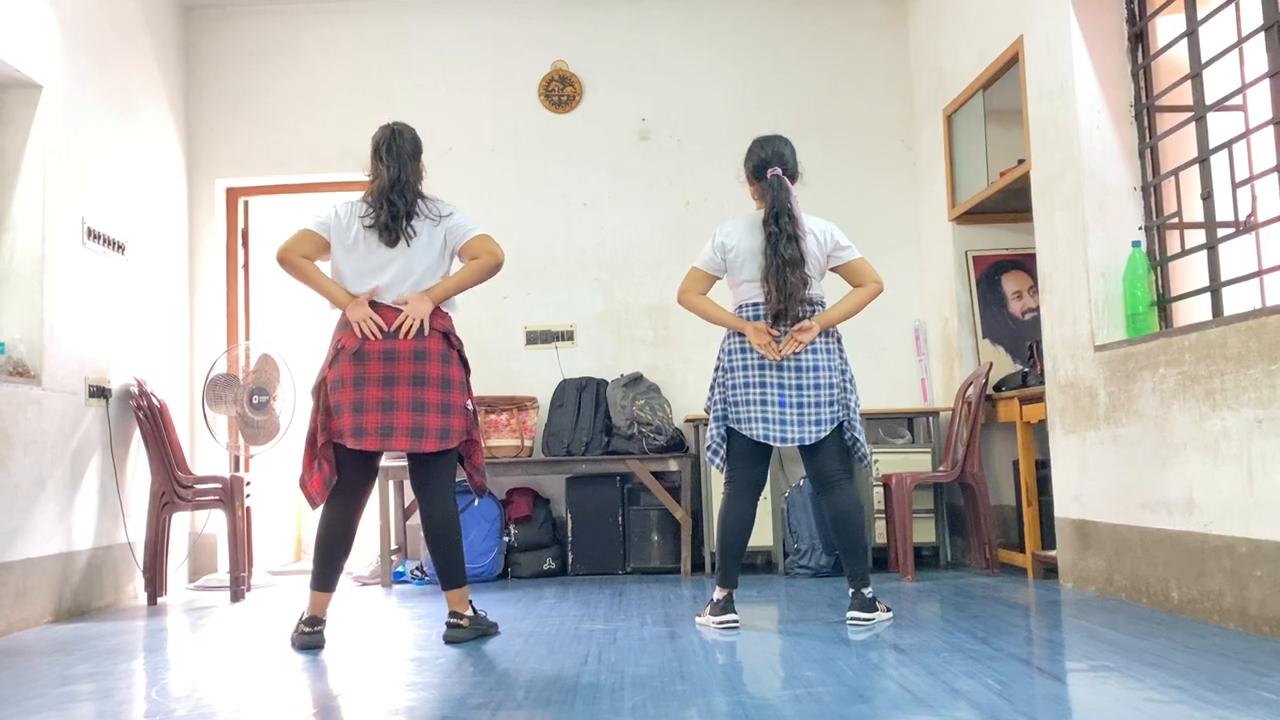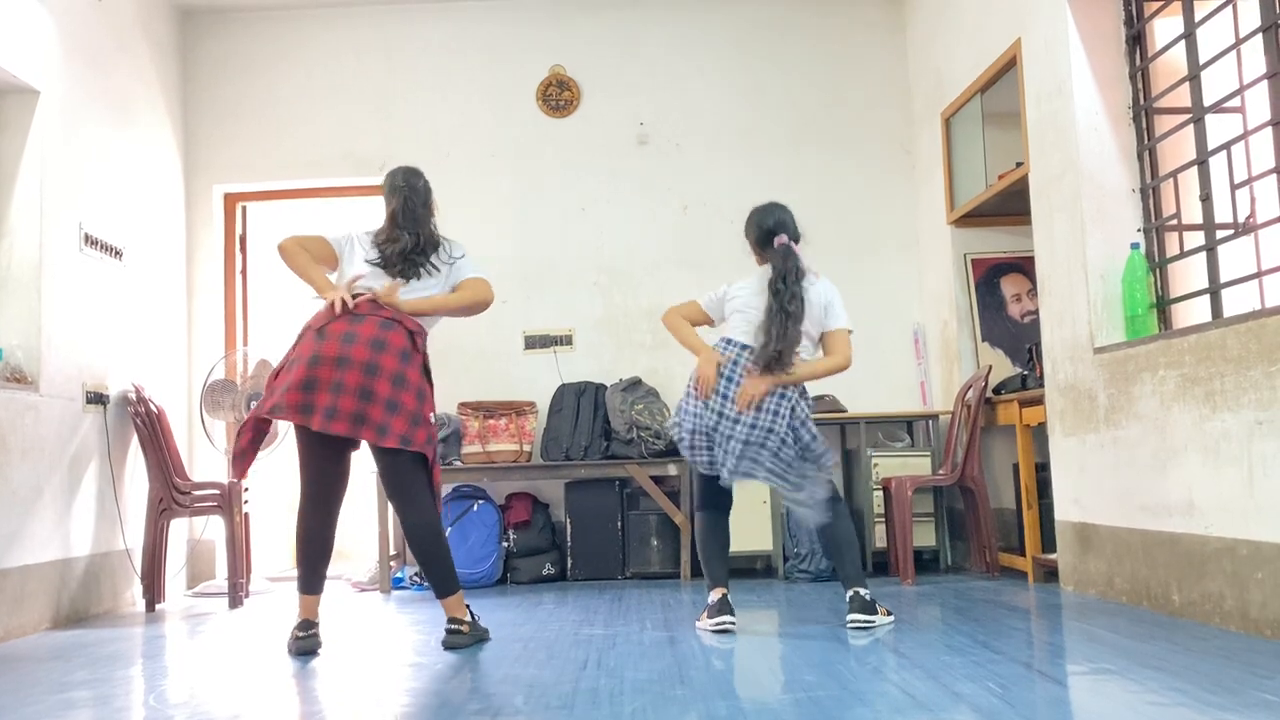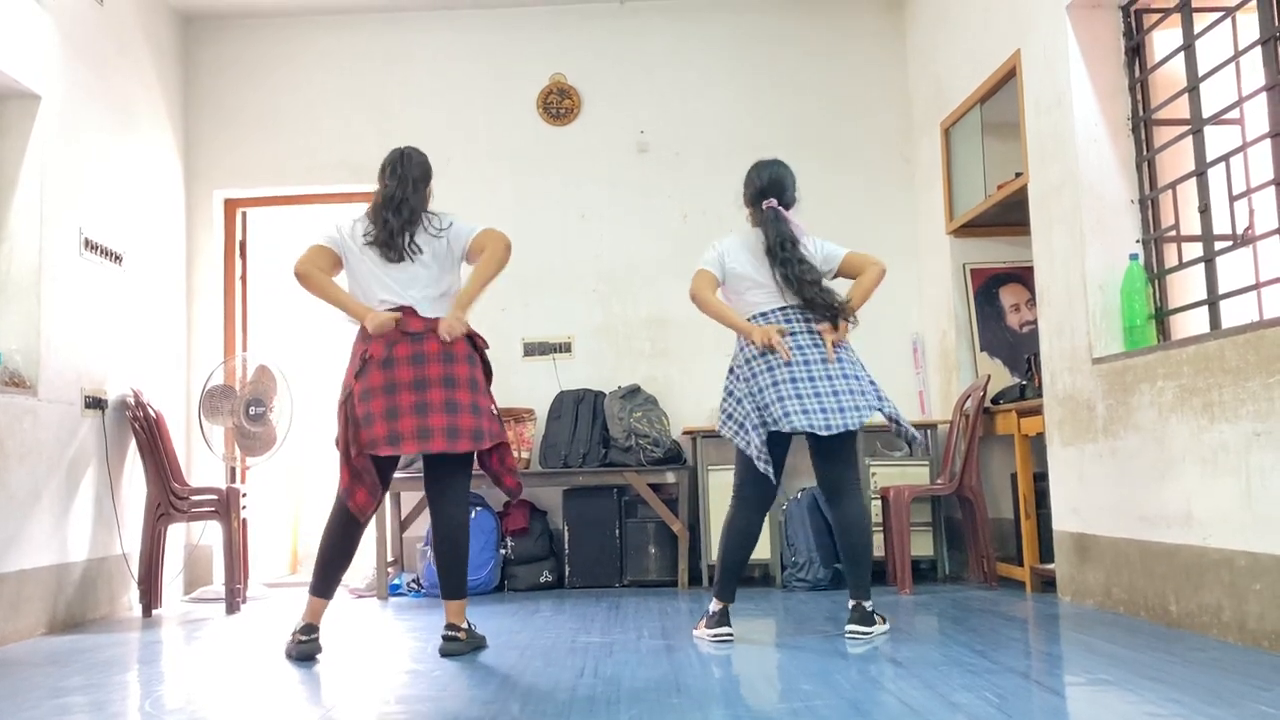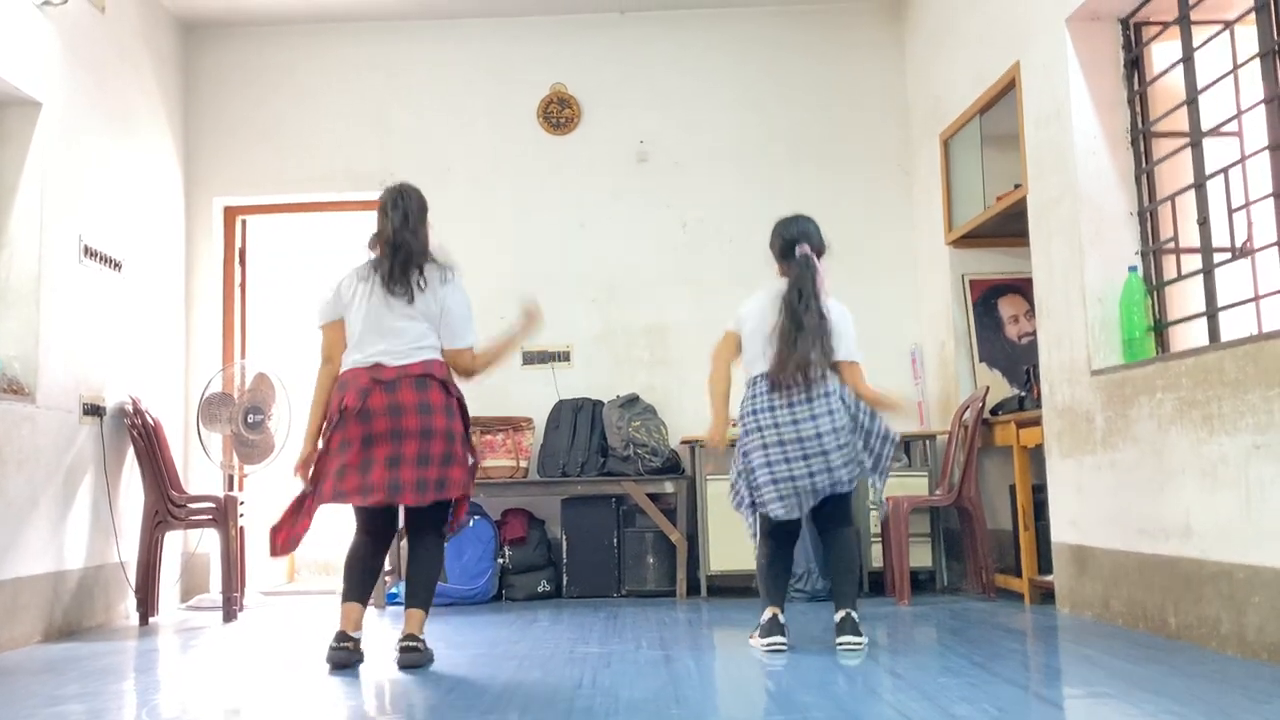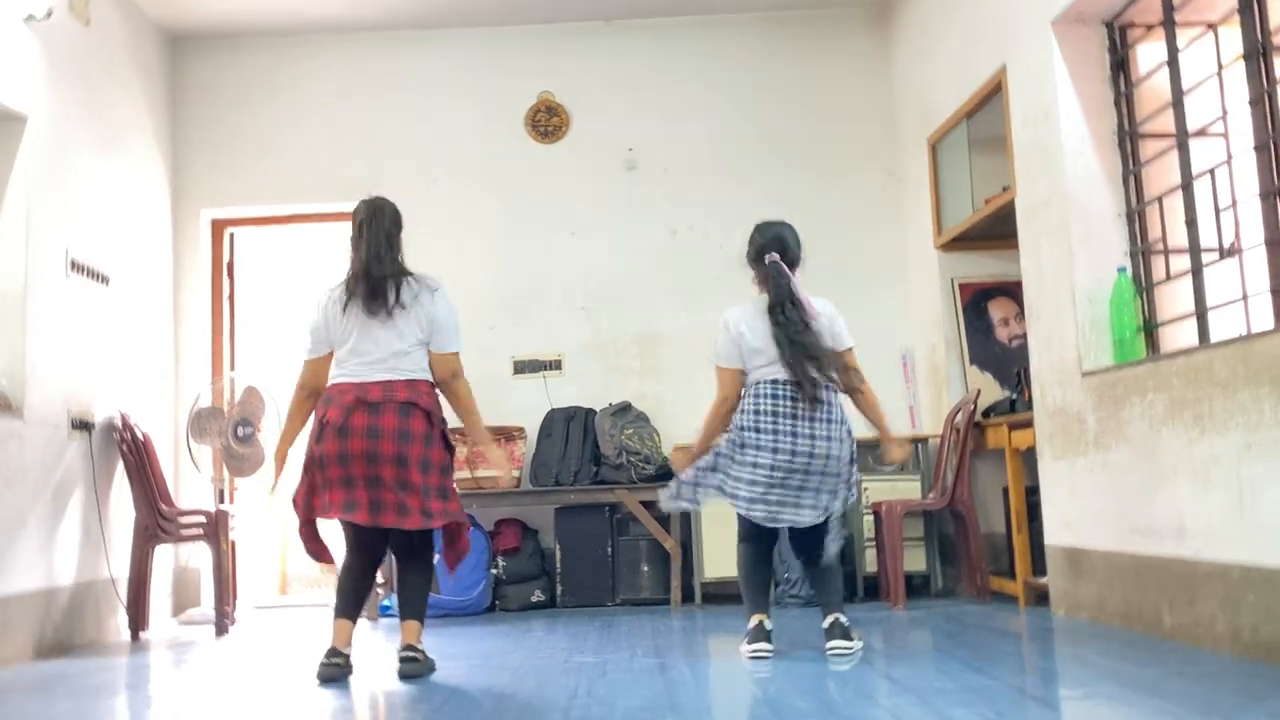
dt=0.7s
person 1, frame 1
left shoulder: (343, 216)
right shoulder: (443, 217)
left elbow: (288, 254)
right elbow: (492, 256)
left wrist: (346, 300)
right wrist: (432, 296)
left hip: (361, 353)
right hip: (425, 355)
left knee: (345, 491)
right knee: (435, 491)
left ankle: (313, 618)
right ankle: (460, 613)
person 1, frame 2
left shoulder: (357, 244)
right shoulder: (452, 256)
left elbow: (290, 246)
right elbow: (481, 297)
left wrist: (329, 290)
right wrist: (407, 305)
left hip: (328, 346)
right hip: (391, 354)
left knee: (319, 496)
right knee: (412, 496)
left ankle: (306, 623)
right ankle: (459, 618)
person 1, frame 3
left shoulder: (350, 233)
right shoulder: (446, 229)
left elbow: (306, 267)
right elbow: (499, 245)
left wrist: (361, 311)
right wrist: (460, 306)
left hip: (380, 362)
right hip: (442, 358)
left knee: (357, 497)
right knee: (448, 497)
left ankle: (308, 625)
right ankle: (456, 625)
person 1, frame 4
left shoulder: (349, 283)
right shoulder: (443, 282)
left elbow: (330, 362)
right elbow: (464, 365)
left wrist: (311, 438)
right wrist: (516, 335)
left hip: (361, 408)
right hip: (425, 403)
left knee: (373, 531)
right knee: (427, 532)
left ankle: (346, 634)
right ankle: (412, 636)
person 1, frame 5
left shoulder: (335, 300)
right shoulder: (427, 294)
left elbow: (312, 381)
right elbow: (447, 374)
left wrist: (283, 445)
right wrist: (483, 437)
left hip: (344, 423)
right hip: (407, 422)
left knee: (363, 549)
right knee: (415, 546)
left ankle: (337, 649)
right ankle: (410, 646)
person 2, frame 1
left shoulder: (730, 234)
right shoulder: (821, 231)
left elbow: (688, 294)
right elbow: (872, 284)
left wrist: (746, 327)
right wrist: (818, 325)
left hip: (749, 364)
right hip: (815, 361)
left knee: (742, 486)
right knee: (836, 482)
left ankle: (723, 598)
right ankle: (862, 595)
person 2, frame 2
left shoulder: (737, 287)
right shoulder: (820, 289)
left elbow: (673, 317)
right elbow: (840, 358)
left wrist: (704, 357)
right wrist: (775, 379)
left hip: (716, 400)
right hip: (773, 408)
left knee: (710, 506)
right knee: (826, 501)
left ankle: (718, 601)
right ankle: (859, 598)
person 2, frame 3
left shoulder: (726, 248)
right shoulder: (810, 245)
left elbow: (700, 293)
right elbow: (873, 270)
left wrist: (753, 332)
right wrist: (840, 320)
left hip: (767, 370)
right hip: (827, 361)
left knee: (751, 498)
right knee: (844, 490)
left ankle: (719, 611)
right ankle: (861, 607)
person 2, frame 4
left shoulder: (754, 303)
right shoulder: (834, 311)
left elbow: (723, 361)
right elbow: (855, 387)
left wrist: (719, 419)
right wrist: (903, 406)
left hip: (767, 425)
right hip: (825, 422)
left knee: (779, 532)
right knee: (837, 523)
left ankle: (772, 618)
right ankle: (847, 616)
person 2, frame 5
left shoulder: (735, 320)
right shoulder: (823, 311)
left elbow: (727, 398)
right elbow: (855, 383)
left wrist: (696, 450)
right wrist: (888, 435)
left hip: (760, 433)
right hip: (819, 434)
left knee: (756, 537)
right knee: (814, 537)
left ankle: (758, 625)
right ankle: (835, 621)
